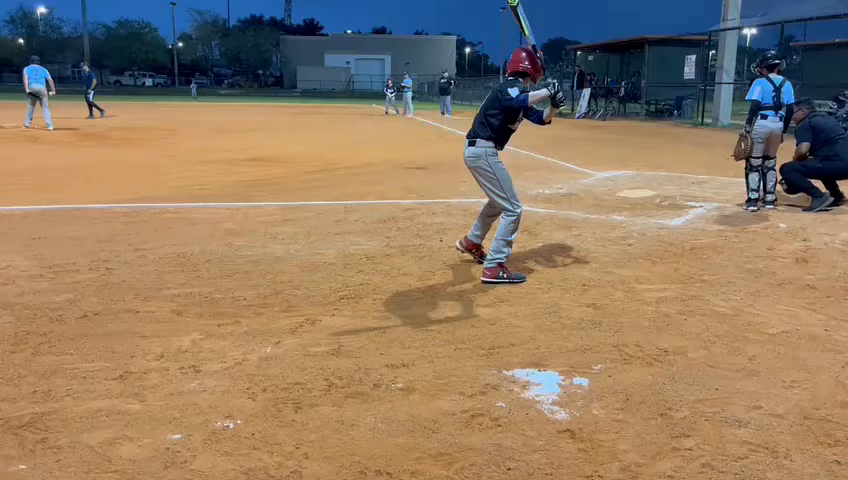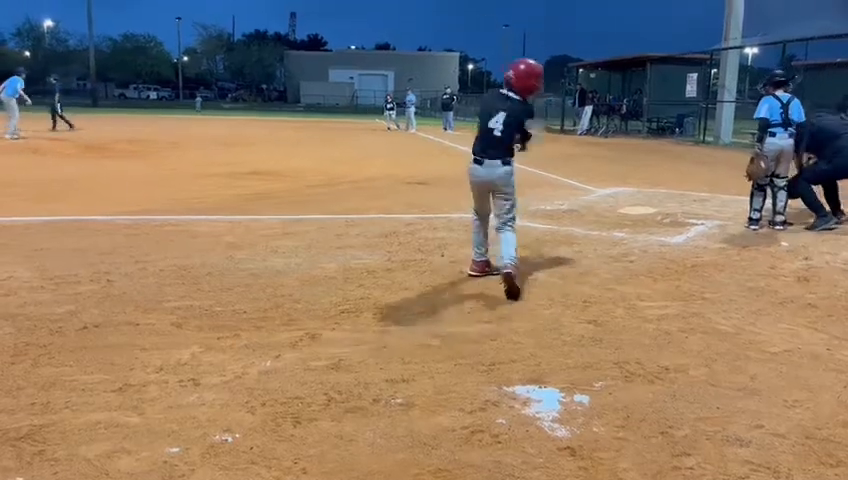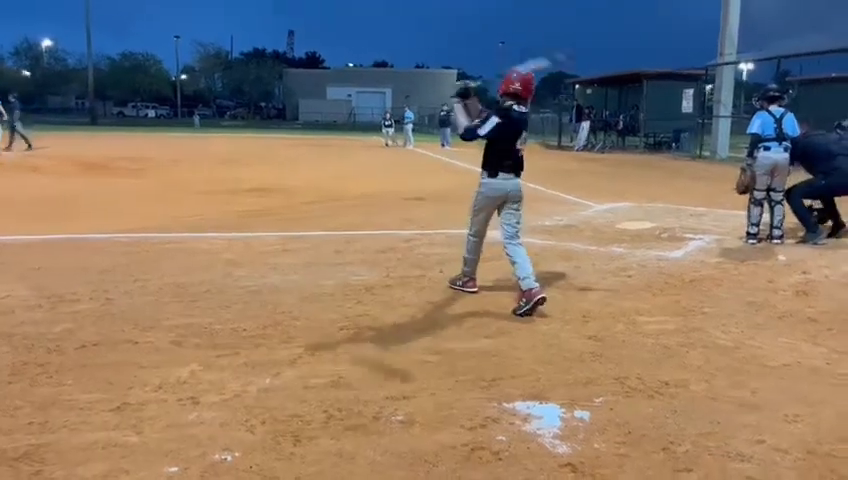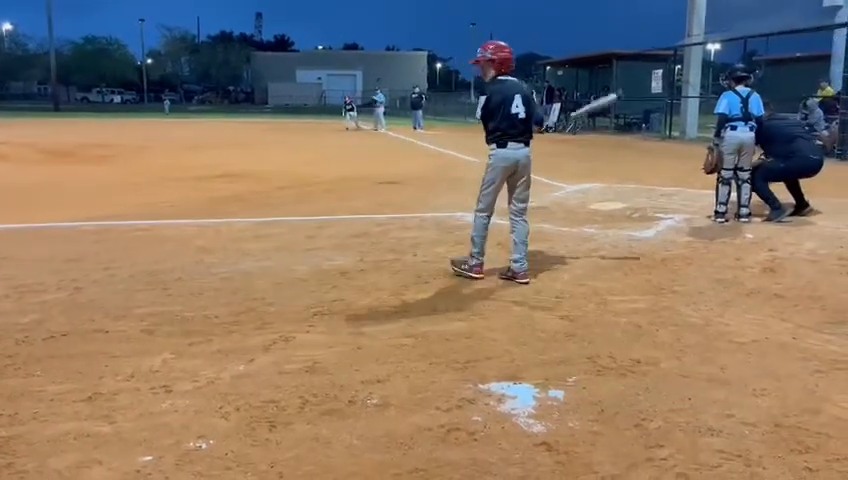
dt=1s
person 1, frame 1
left shoulder: (517, 92)
right shoulder: (511, 86)
left elbow: (541, 118)
right elbow: (519, 103)
left wrist: (554, 103)
right wrist: (548, 91)
left hip: (478, 151)
right hip: (483, 152)
left knee: (499, 200)
right knee: (512, 209)
left ankle: (472, 241)
right ankle: (493, 267)
person 1, frame 2
left shoulder: (492, 97)
right shoulder: (526, 109)
left hip: (478, 167)
right hip: (503, 170)
left knee: (480, 214)
right knee: (506, 224)
left ankle: (479, 262)
right ankle: (508, 265)
person 1, frame 3
left shoulder: (504, 114)
right shoulder: (522, 116)
left elbow: (468, 134)
right elbow: (487, 119)
left wrist: (458, 103)
right wrist: (469, 99)
left hip: (493, 181)
right hip: (514, 183)
left knee: (476, 233)
right knee: (512, 239)
left ankle: (467, 278)
right ankle: (531, 288)
person 1, frame 4
left shoulder: (489, 90)
right shoulder: (523, 88)
left elbow: (486, 123)
right elbow: (537, 120)
left hip: (501, 153)
right hip: (524, 152)
left knee: (483, 210)
right knee: (518, 212)
left ankle: (475, 263)
right ankle: (519, 268)
person 2, frame 1
left shoulder: (760, 82)
right shoulder: (786, 84)
left elbow: (754, 106)
right elbow: (790, 110)
left wrist: (747, 126)
right wrist: (783, 130)
left hip: (761, 124)
right hip: (778, 125)
left knee: (754, 162)
right knee: (770, 162)
left ankle: (753, 200)
right ankle: (769, 199)
person 2, frame 2
left shoulder: (767, 100)
right shoulder: (795, 101)
left elbow: (763, 123)
left wrist: (758, 144)
right wrist: (795, 148)
left hip: (770, 141)
right hip: (788, 142)
left knee: (760, 181)
right knee: (781, 182)
left ankle: (754, 219)
right ankle: (779, 220)
person 2, frame 3
left shoulder: (760, 115)
right shoulder: (789, 116)
left elbow: (755, 138)
left wrist: (749, 158)
right wrist: (791, 162)
left hip: (764, 155)
right hip: (783, 156)
left knee: (757, 195)
right knee: (778, 196)
left ankle: (752, 233)
right ankle: (776, 234)
person 2, frame 4
left shoulder: (727, 95)
right shoulder: (754, 96)
left elbow: (722, 118)
right elbow: (759, 120)
left wrist: (716, 138)
right wrist: (756, 141)
left hip: (731, 134)
right hip: (749, 135)
left knee: (725, 173)
right knee: (745, 174)
left ankle: (721, 211)
right ankle: (744, 212)
person 3, frame 1
left shoulder: (805, 124)
right shoulder: (826, 117)
left elbow: (802, 150)
left wrist: (796, 159)
left hip: (836, 164)
left knee: (786, 169)
right knee: (817, 162)
left ankle: (819, 197)
right ankle: (837, 195)
person 3, frame 2
left shoulder: (805, 125)
right shoulder: (826, 118)
left elbow: (798, 154)
left wrist: (801, 172)
left knee: (800, 181)
right knee: (827, 174)
left ankle: (823, 217)
right ankle: (837, 213)
person 3, frame 3
left shoulder: (799, 142)
right shoulder: (830, 136)
left knee: (793, 194)
right knee: (820, 187)
left ankle: (813, 232)
right ankle: (838, 226)
person 3, frame 4
left shoulder: (762, 126)
right shoulder: (791, 120)
left hip: (802, 160)
right hip: (817, 159)
left knee: (756, 176)
right knee: (785, 167)
left ankle: (777, 210)
right ankle: (802, 205)
